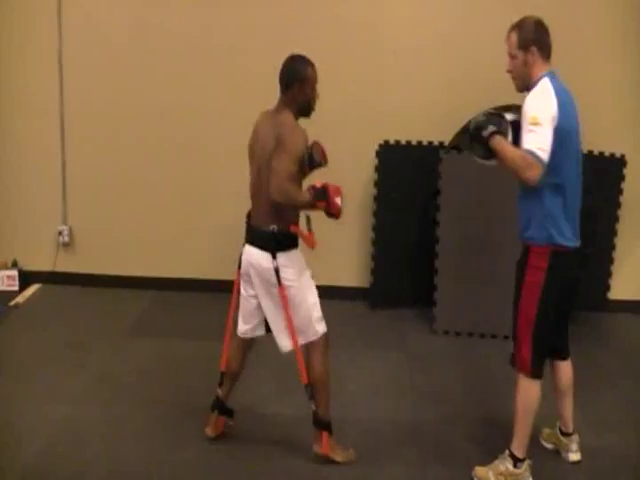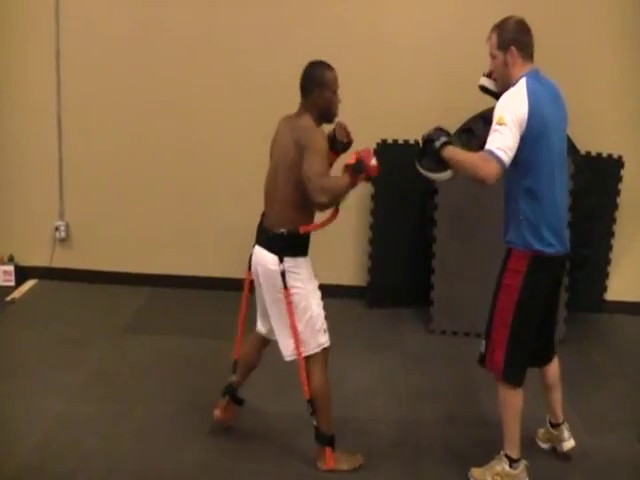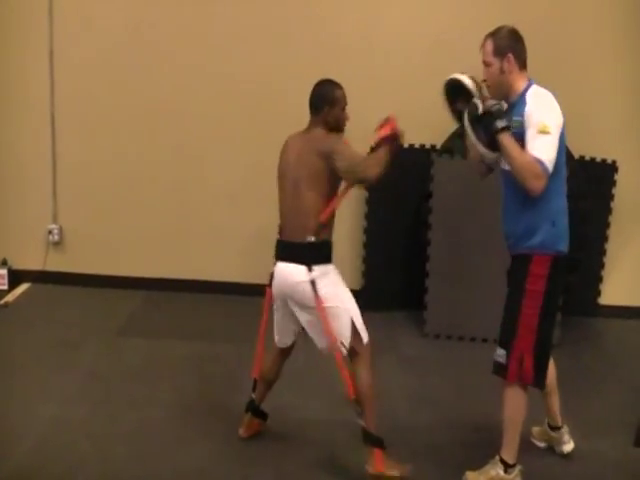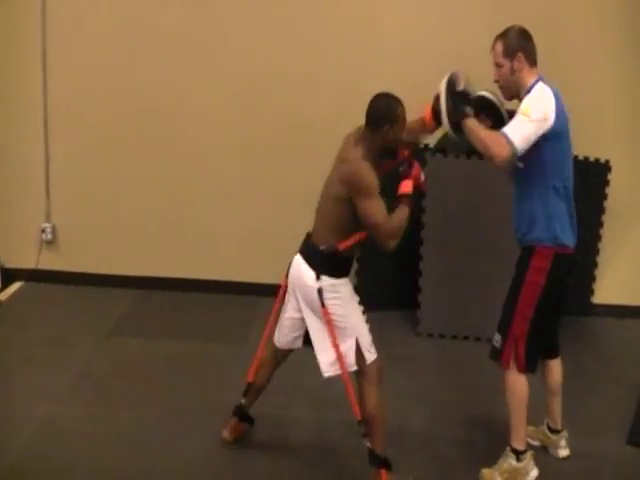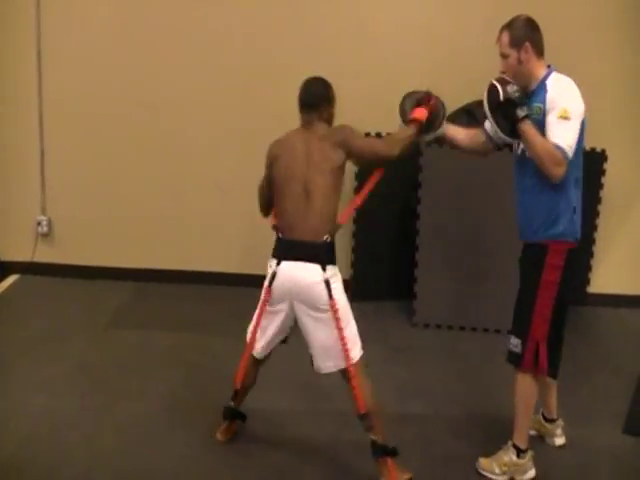
dt=0.4s
person 1, frame 1
left shoulder: (541, 97)
right shoulder: (555, 93)
left elbow: (531, 170)
left wrist: (492, 136)
right wrist: (502, 136)
left hip: (545, 243)
right hip: (563, 240)
left knee: (527, 355)
right knee: (557, 344)
right ankle: (566, 436)
person 1, frame 2
left shoulder: (516, 99)
right shoulder: (551, 93)
left elbow: (489, 170)
left wrist: (443, 145)
left hip: (529, 247)
right hip: (554, 244)
left knee: (505, 357)
right knee: (542, 344)
right ankle: (558, 427)
person 1, frame 3
left shoulder: (541, 104)
right shoulder: (514, 107)
left elbow: (535, 180)
right elbow: (483, 168)
left wrist: (500, 132)
left hip: (540, 250)
right hip: (530, 247)
left knee: (516, 358)
right knee: (535, 345)
right ankle: (556, 429)
person 1, frame 4
left shoulder: (541, 98)
right shoulder: (530, 101)
left elbow: (499, 152)
right elbow: (508, 156)
left wrist: (466, 114)
right wrist: (476, 125)
left hip: (545, 244)
right hip: (550, 242)
left knee: (511, 350)
right knee: (545, 343)
right ankle: (555, 432)
person 1, frame 5
left shoulder: (561, 92)
right shoulder: (528, 96)
left elbow: (556, 167)
right elbow: (482, 140)
left wrist: (521, 119)
right wrist: (436, 124)
left hip: (554, 238)
right hip: (537, 236)
left knee: (528, 346)
right knee: (542, 335)
right ankle: (550, 420)
person 2, frame 1
left shoulder: (263, 121)
right shoulder: (291, 132)
right elbow: (279, 192)
left wrist: (307, 163)
right wrist: (320, 195)
left hip: (253, 245)
right hip: (279, 251)
left knee: (245, 334)
right knee: (316, 340)
left ankle: (216, 416)
right ankle: (324, 437)
person 2, frame 2
left shoulder: (286, 125)
right shoulder: (311, 134)
right elbow: (320, 194)
left wrist: (334, 149)
right wrist: (355, 171)
left hip: (265, 246)
right hip: (287, 256)
left knee: (263, 333)
right knee: (316, 353)
left ankle: (227, 401)
right ankle: (328, 451)
person 2, frame 3
left shoulder: (290, 144)
right shoulder: (330, 143)
right elbow: (367, 173)
right wrist: (388, 143)
left hip: (283, 264)
right hip: (312, 267)
left knee: (283, 345)
right knee: (361, 350)
left ankle: (253, 417)
person 2, frame 4
left shoulder: (357, 138)
right shoulder: (361, 172)
left elbow: (409, 132)
right elbow: (388, 238)
left wrist: (432, 117)
right wrist: (408, 190)
left hip: (304, 263)
right hip: (328, 277)
left knee: (278, 349)
right knee: (368, 372)
left ankle: (238, 420)
person 2, frame 5
left shoulder: (277, 148)
right shoulder: (338, 136)
right elbow: (389, 150)
right wrist: (419, 119)
left hip: (282, 265)
right hip: (318, 271)
left knee: (257, 350)
right knee: (354, 368)
left ankle: (229, 421)
